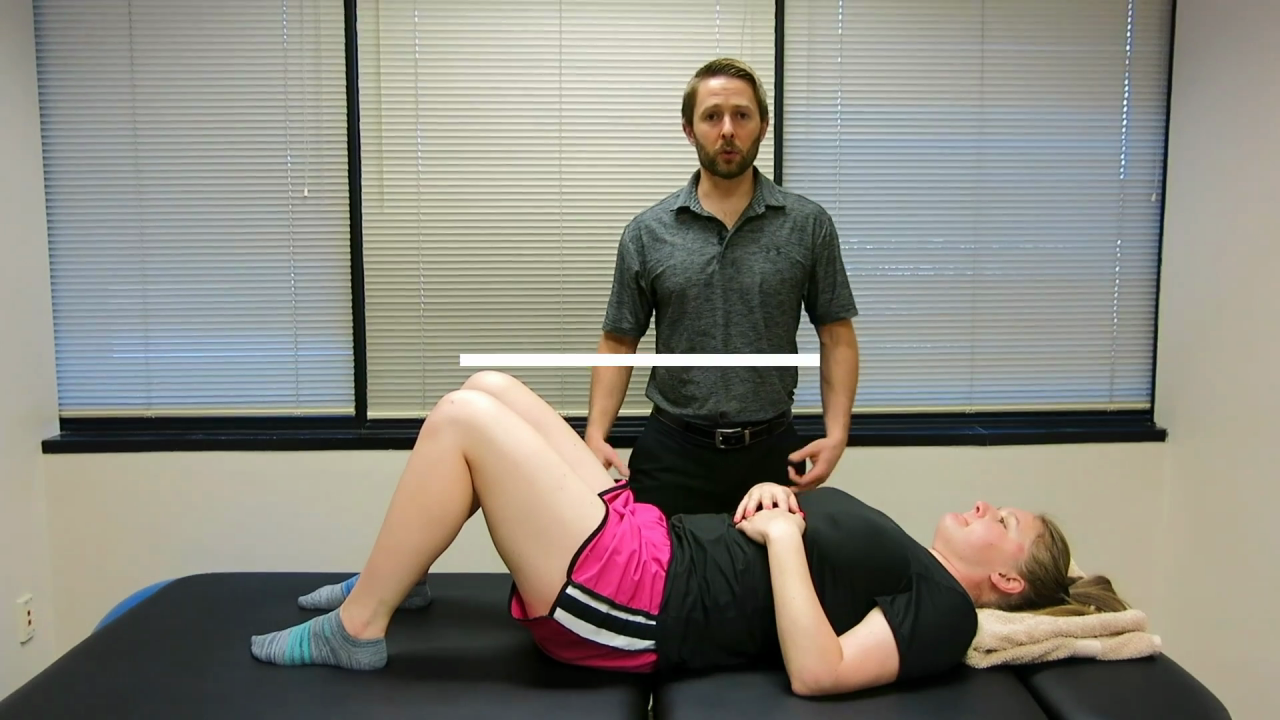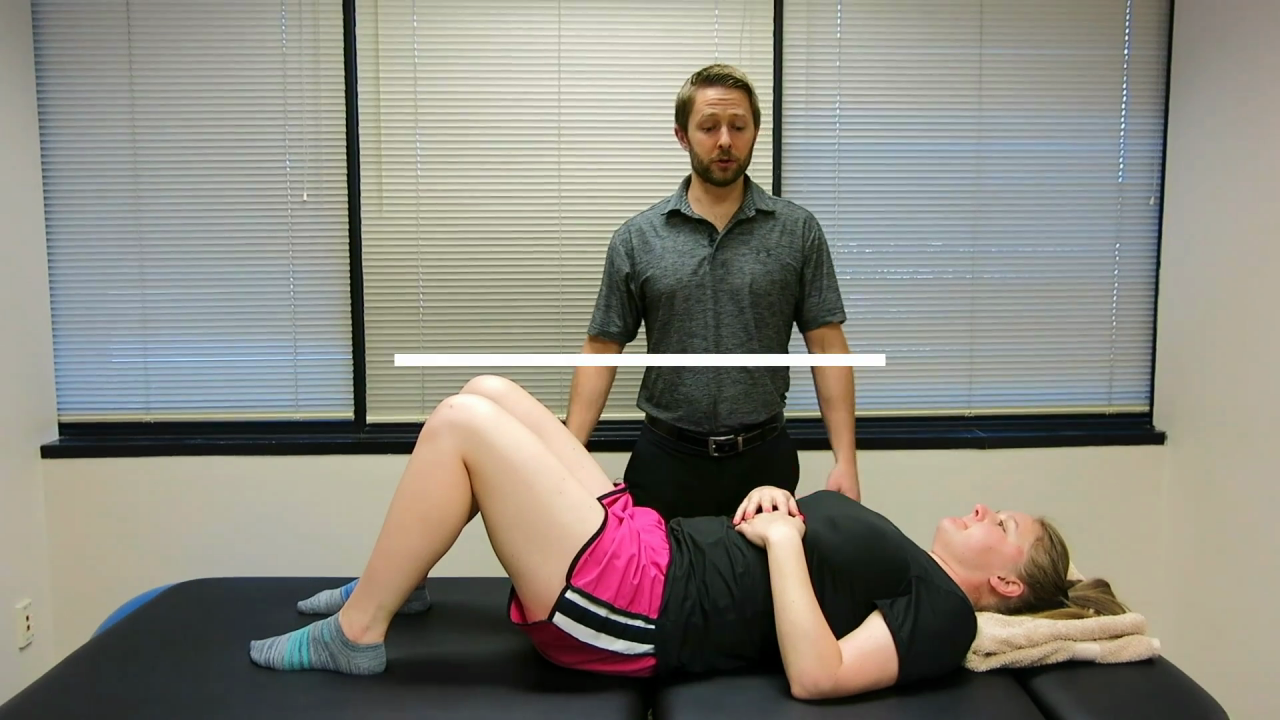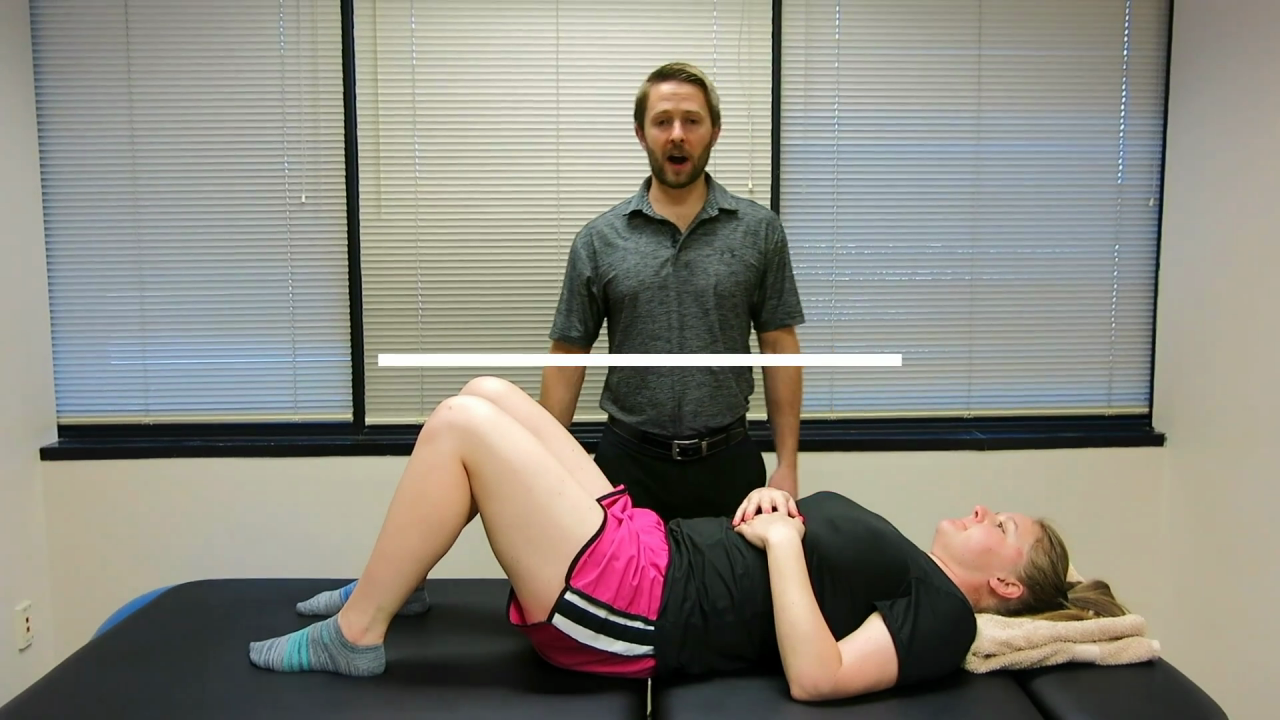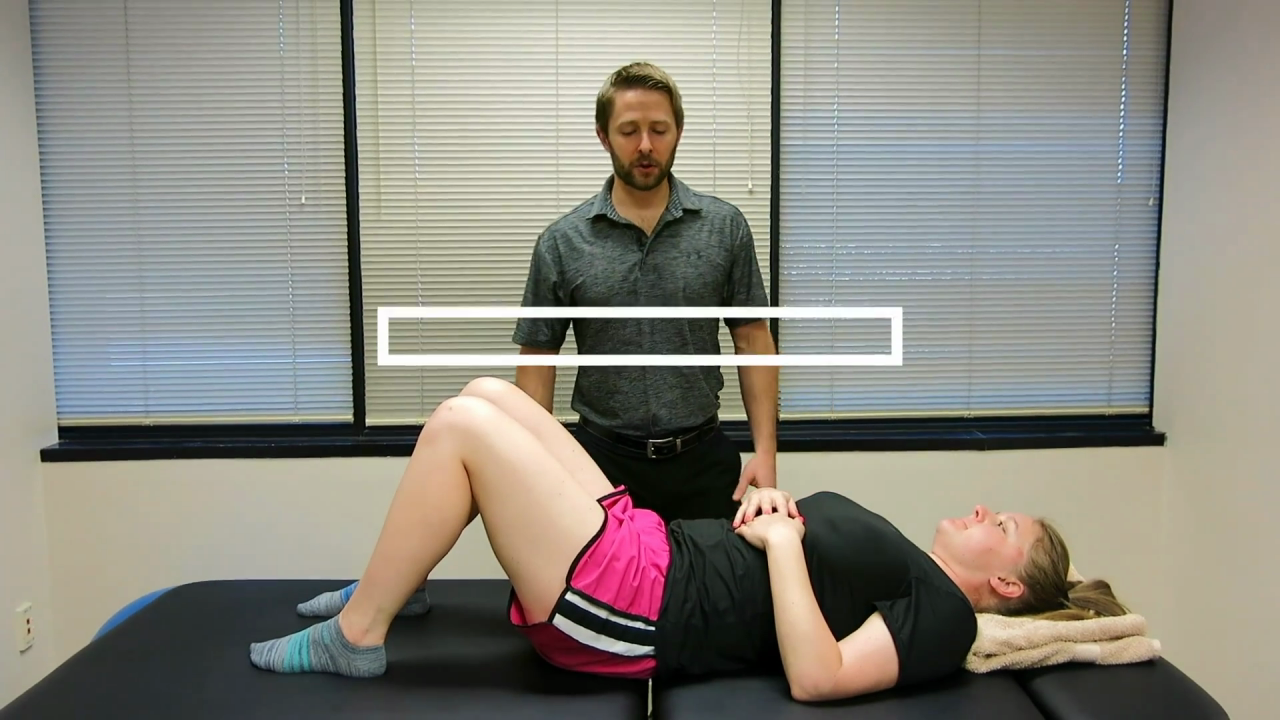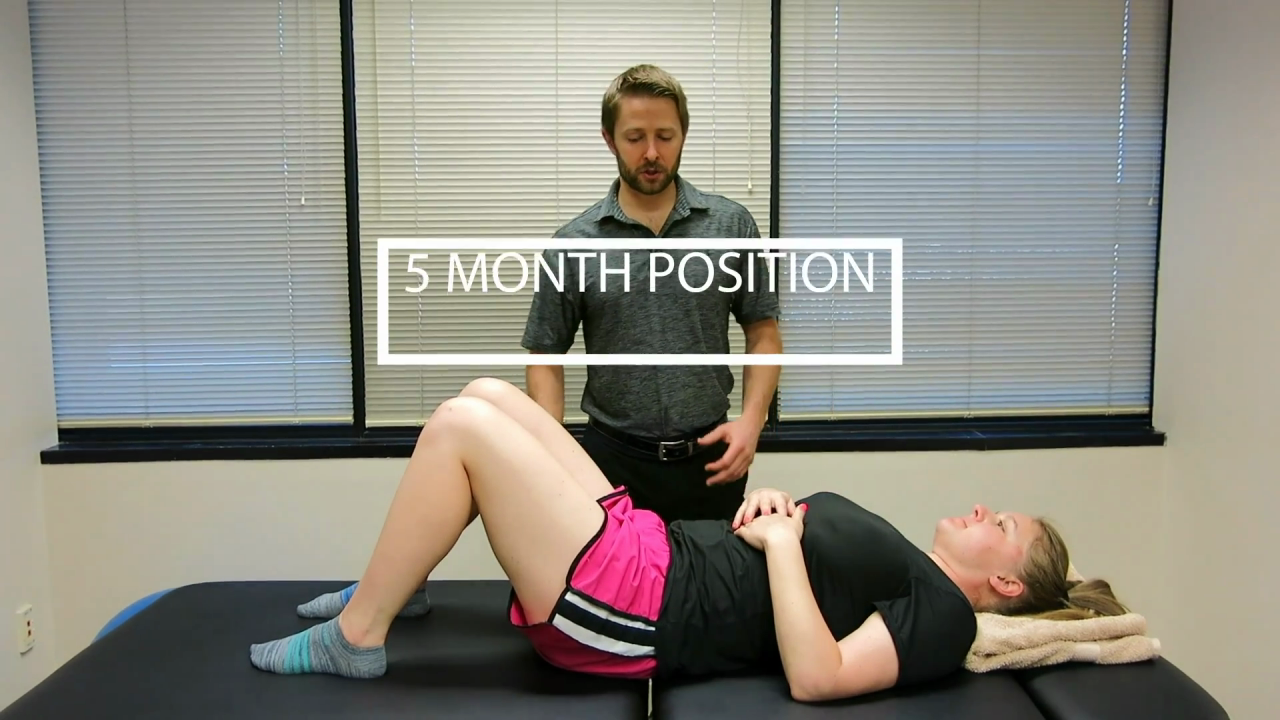
dt=0.3s
person 1, frame 1
left shoulder: (942, 611)
right shoulder: (909, 565)
left elbow: (816, 673)
left wrist: (783, 536)
right wrist: (773, 497)
left hip: (637, 605)
right hip: (652, 540)
left knee: (462, 418)
right knee: (488, 388)
left ankle: (357, 627)
right ankle: (397, 576)
person 1, frame 2
left shoulder: (942, 616)
right shoulder: (905, 570)
left elbow: (816, 675)
left wrist: (783, 540)
right wrist: (776, 499)
left hip: (635, 609)
right hip: (652, 546)
left knee: (460, 423)
right knee: (486, 394)
left ankle: (356, 633)
right ankle: (399, 580)
person 1, frame 3
left shoulder: (941, 616)
right shoulder: (907, 571)
left elbow: (814, 677)
left wrist: (781, 541)
right wrist: (773, 501)
left hip: (633, 609)
right hip: (650, 545)
left knee: (459, 424)
right knee: (486, 394)
left ankle: (355, 635)
right ankle: (394, 582)
person 1, frame 4
left shoulder: (942, 618)
right shoulder: (905, 573)
left elbow: (816, 677)
left wrist: (782, 542)
right wrist: (773, 502)
left hip: (634, 611)
right hip: (648, 546)
left knee: (459, 426)
right knee: (486, 397)
left ankle: (356, 635)
right ankle: (397, 582)
person 1, frame 5
left shoulder: (942, 616)
right shoulder: (906, 572)
left elbow: (815, 677)
left wrist: (781, 541)
right wrist: (771, 502)
left hip: (634, 611)
right hip: (650, 546)
left knee: (460, 426)
right knee: (486, 395)
left ankle: (357, 636)
right ankle: (395, 583)
person 2, frame 1
left shoulder: (808, 225)
right shoulder: (646, 233)
left elbow: (836, 336)
right elbow: (618, 343)
left wrist: (836, 432)
right wrist: (595, 436)
left hip: (769, 453)
right hip: (672, 451)
person 2, frame 2
left shoulder: (797, 231)
right shoulder: (636, 239)
left elbow: (826, 345)
right elbow: (602, 350)
left wrist: (845, 459)
left hip: (763, 458)
right hip: (667, 458)
person 2, frame 3
left shoulder: (759, 231)
right shoulder: (599, 240)
left elbow: (779, 348)
right elbow: (568, 356)
left wrist: (786, 462)
left hip: (727, 462)
right hip: (630, 462)
person 2, frame 4
left shoulder: (725, 227)
right shoulder: (562, 242)
left elbow: (752, 336)
right elbow: (537, 358)
left wrist: (764, 448)
left hip: (702, 459)
right hip: (605, 461)
person 2, frame 5
left shoulder: (732, 225)
right shoulder: (572, 245)
left elbow: (762, 332)
right elbow: (545, 357)
left wrist: (751, 418)
left hip: (710, 462)
right hip: (614, 464)
